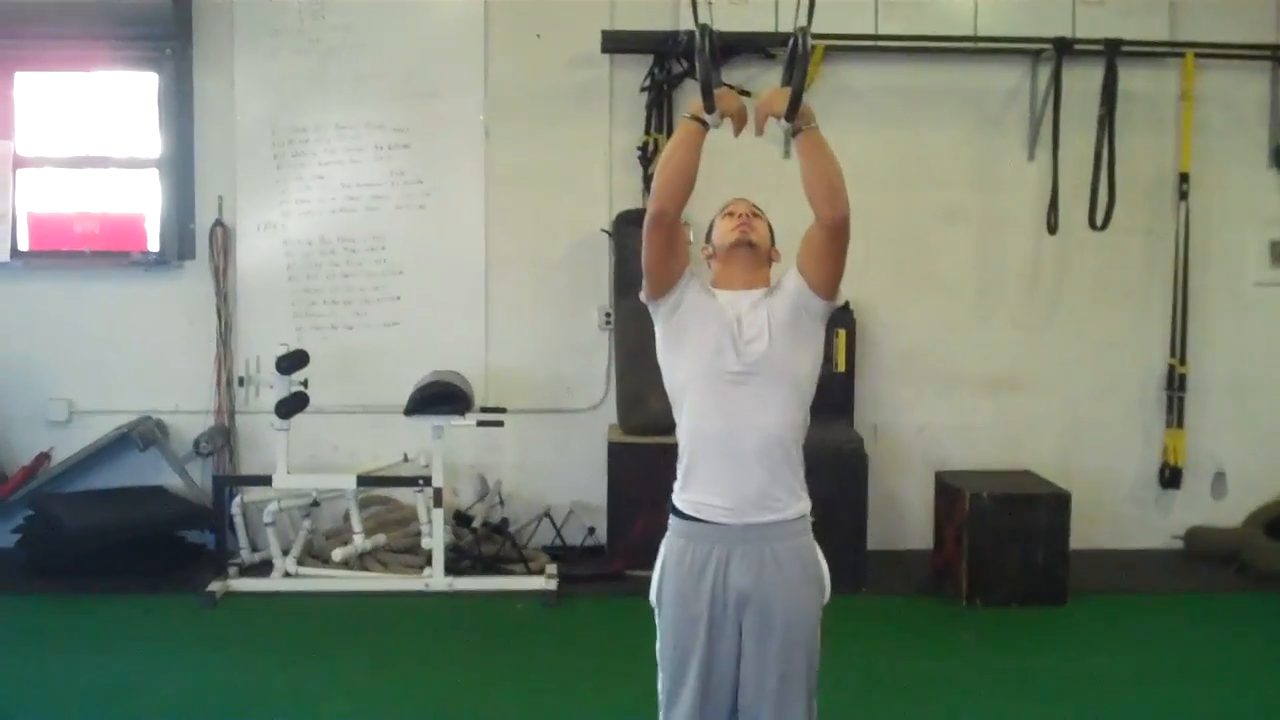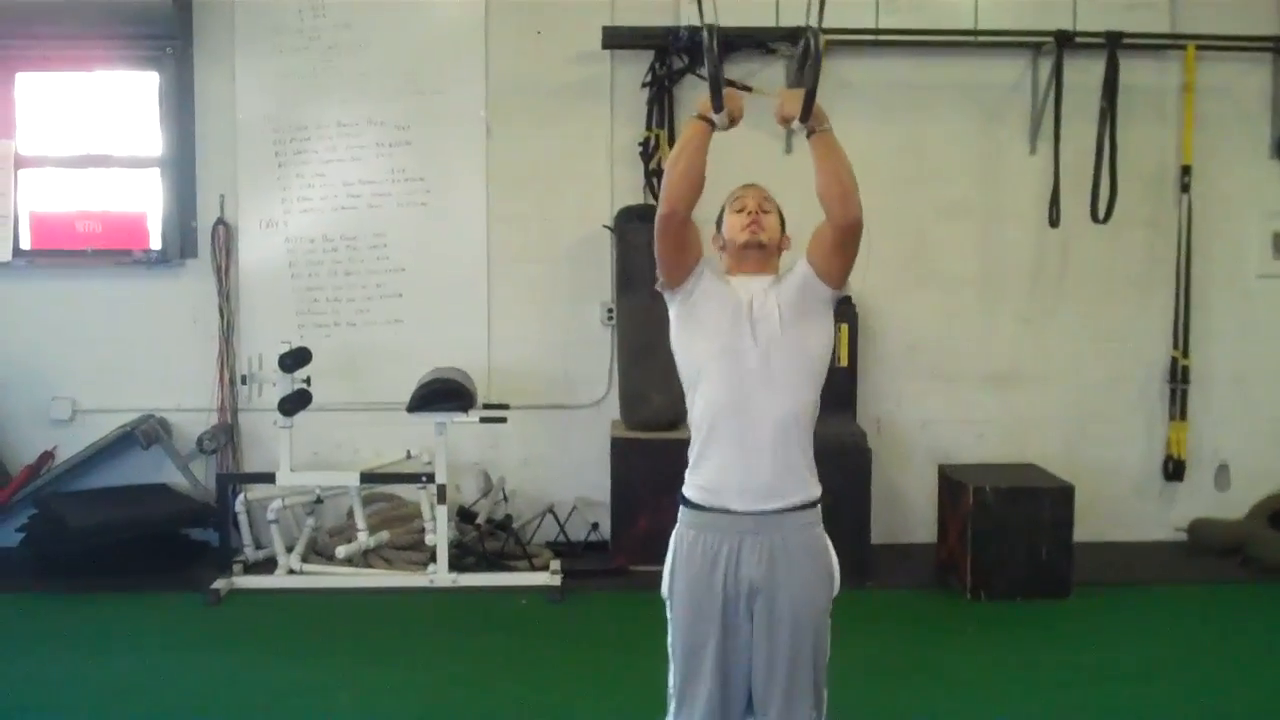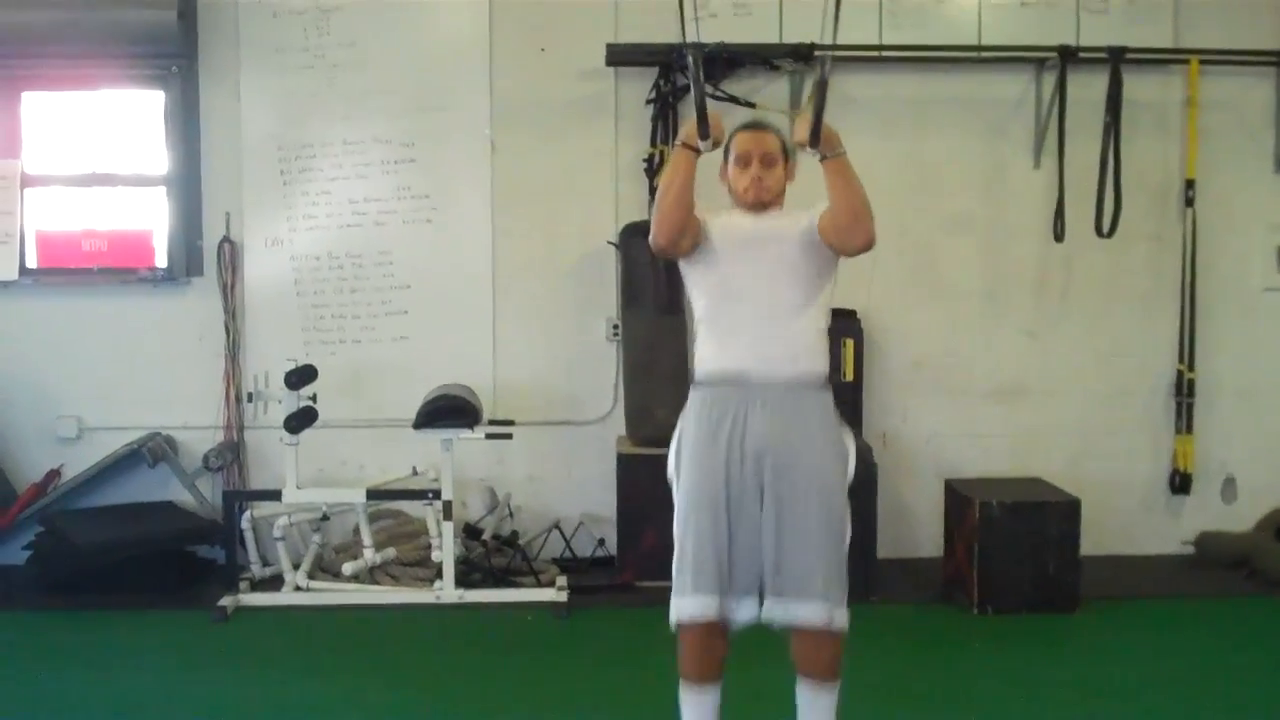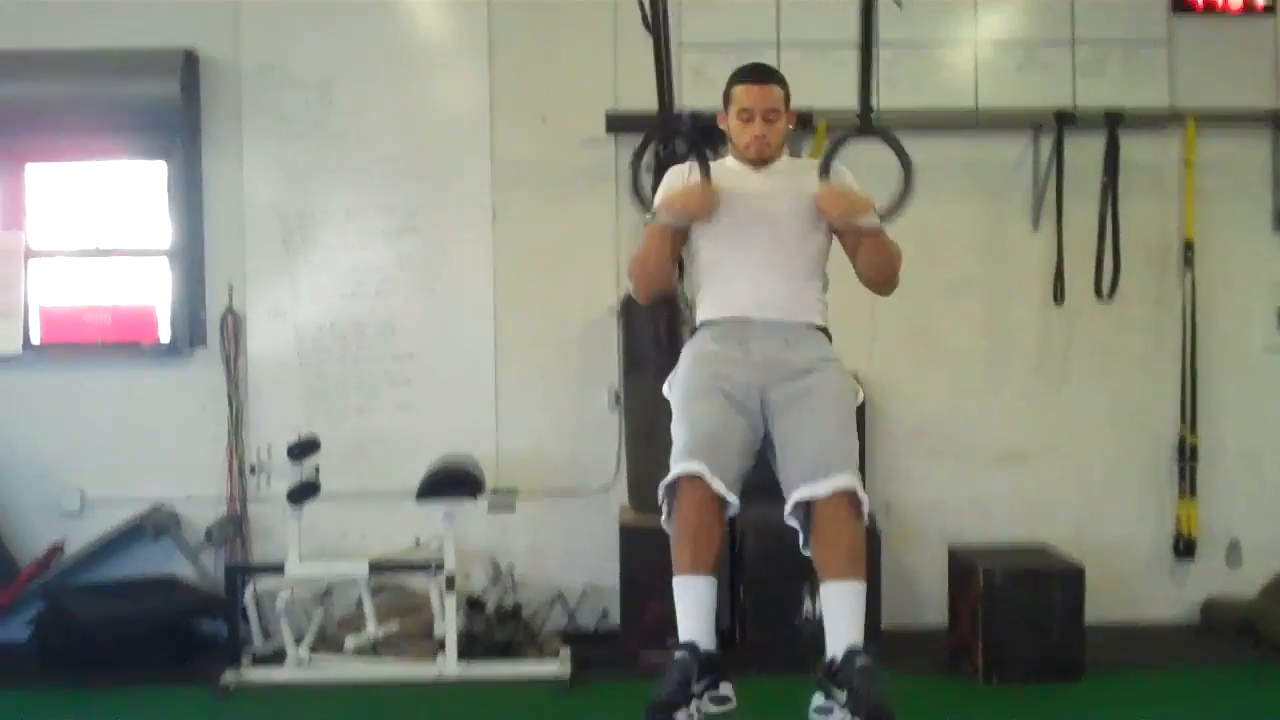
dt=0.3s
person 1, frame 1
left shoulder: (799, 306)
right shoulder: (679, 304)
left elbow: (833, 214)
right elbow: (662, 209)
left wrist: (802, 122)
right wrist: (699, 115)
left hip: (783, 542)
right hip: (697, 539)
person 1, frame 2
left shoulder: (808, 294)
right shoulder: (694, 294)
left elbow: (846, 216)
right elbow: (672, 210)
left wrist: (816, 123)
right wrist: (704, 117)
left hip: (792, 530)
right hip: (708, 530)
person 1, frame 3
left shoulder: (811, 226)
right shoulder: (705, 229)
left elbow: (860, 235)
right elbow: (663, 236)
left wrist: (828, 146)
right wrist: (688, 144)
left hip: (802, 408)
right hip: (718, 407)
left knee: (818, 602)
right knee: (701, 601)
person 1, frame 4
left shoulder: (823, 182)
right shoulder: (687, 179)
left elbow: (884, 279)
right elbow: (645, 288)
left wrist: (864, 220)
right wrist: (668, 216)
left hip: (804, 350)
right hip: (720, 346)
left knee: (832, 490)
right knee: (696, 478)
left ankle: (846, 664)
right ankle: (696, 656)
